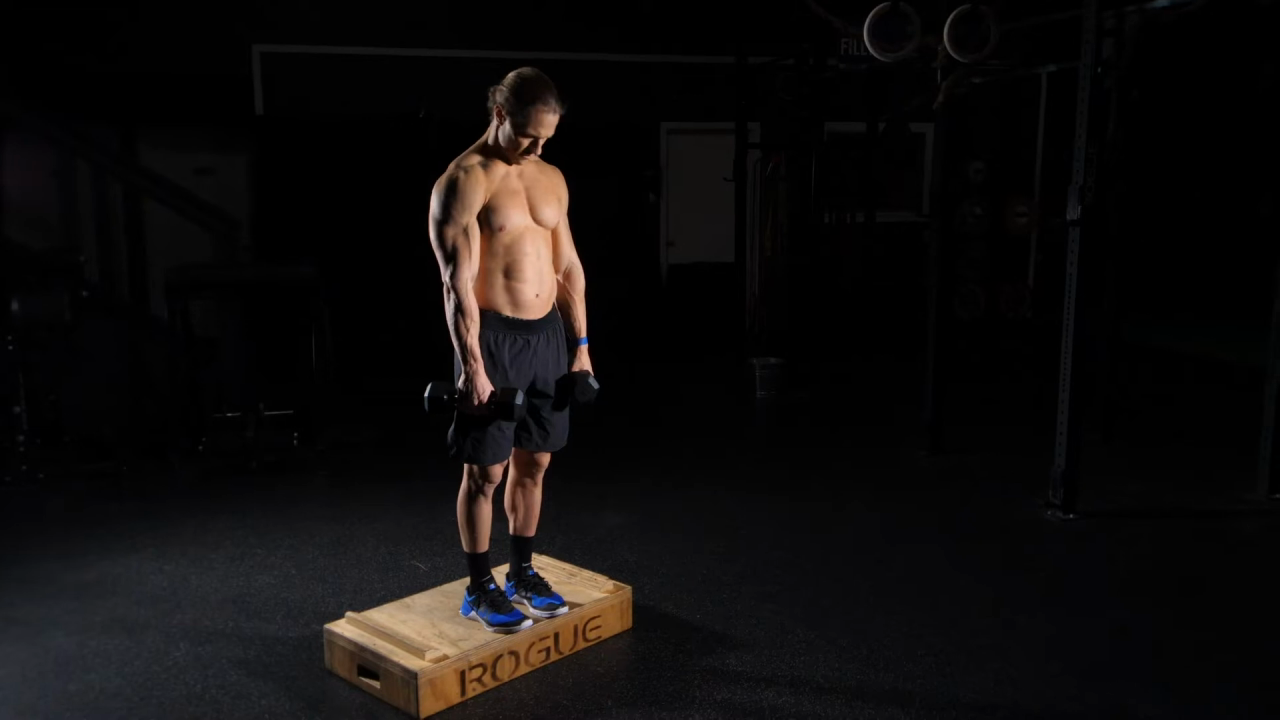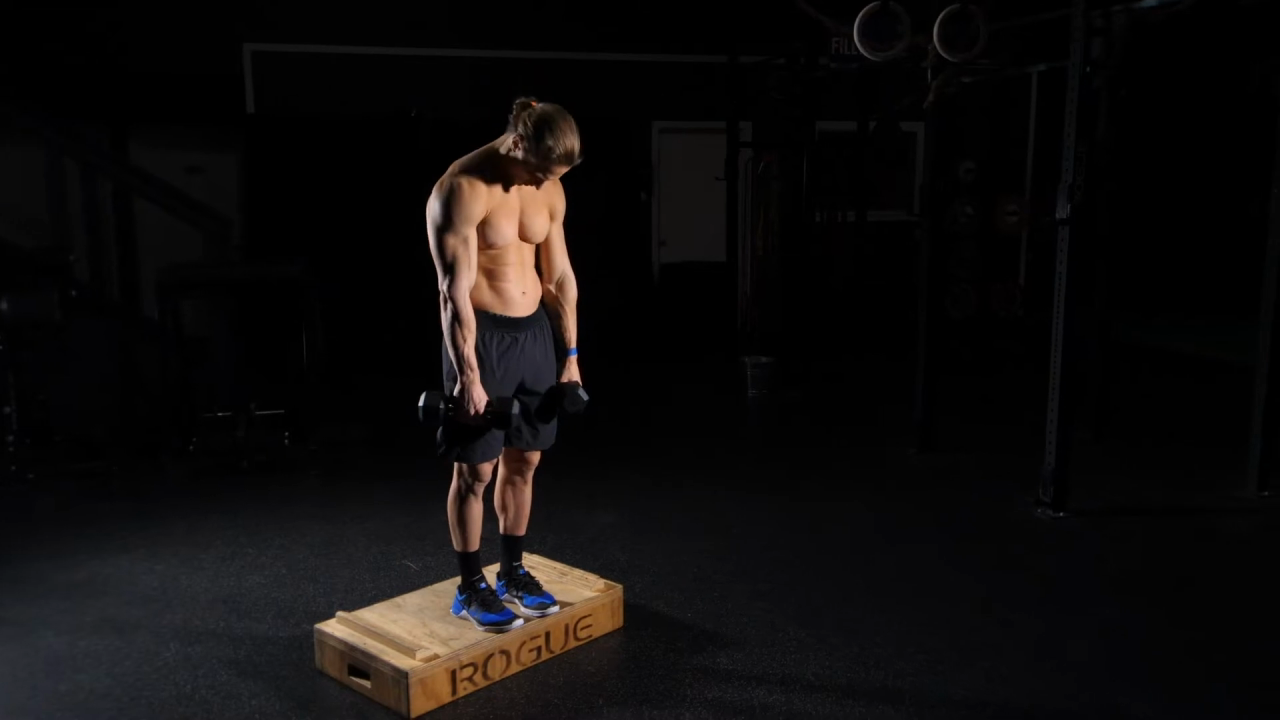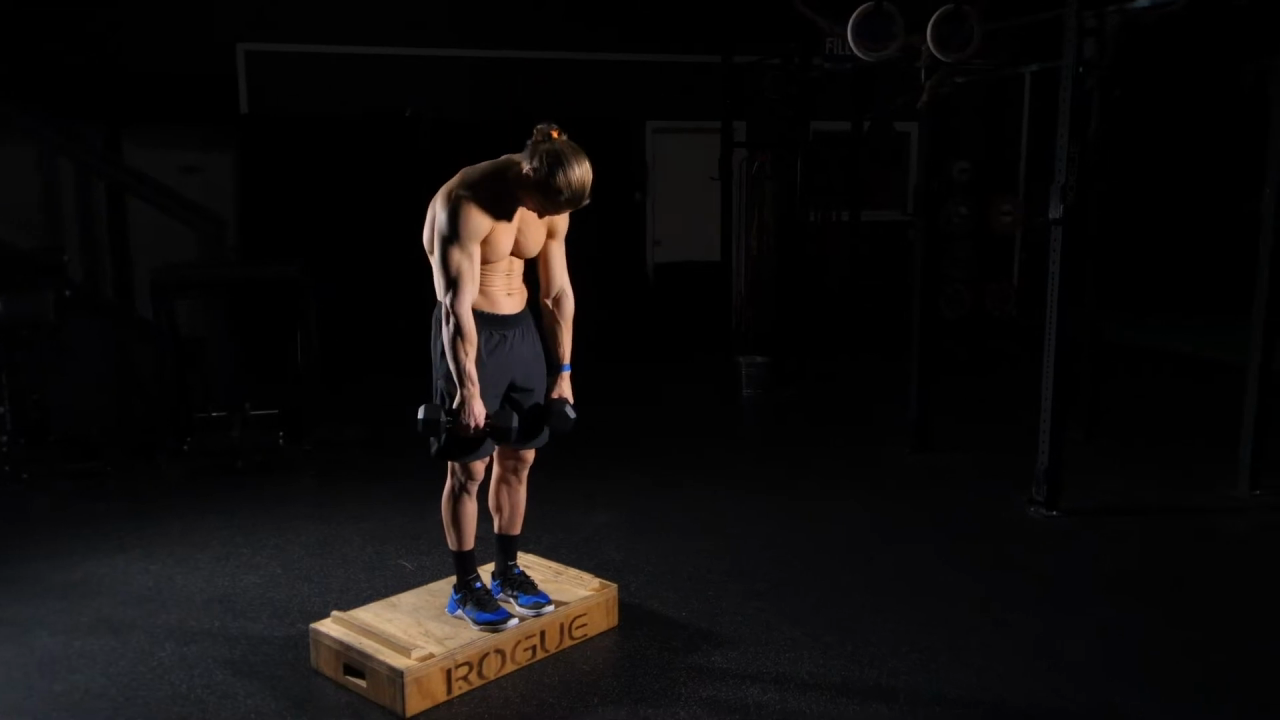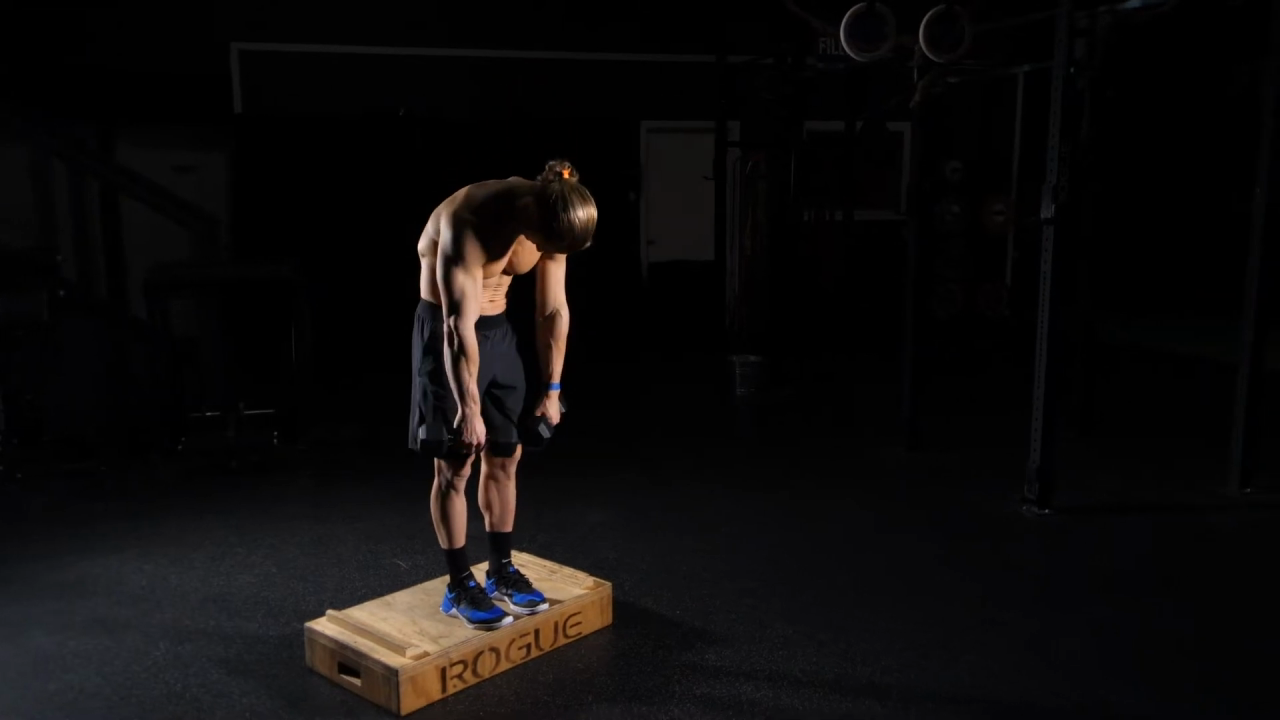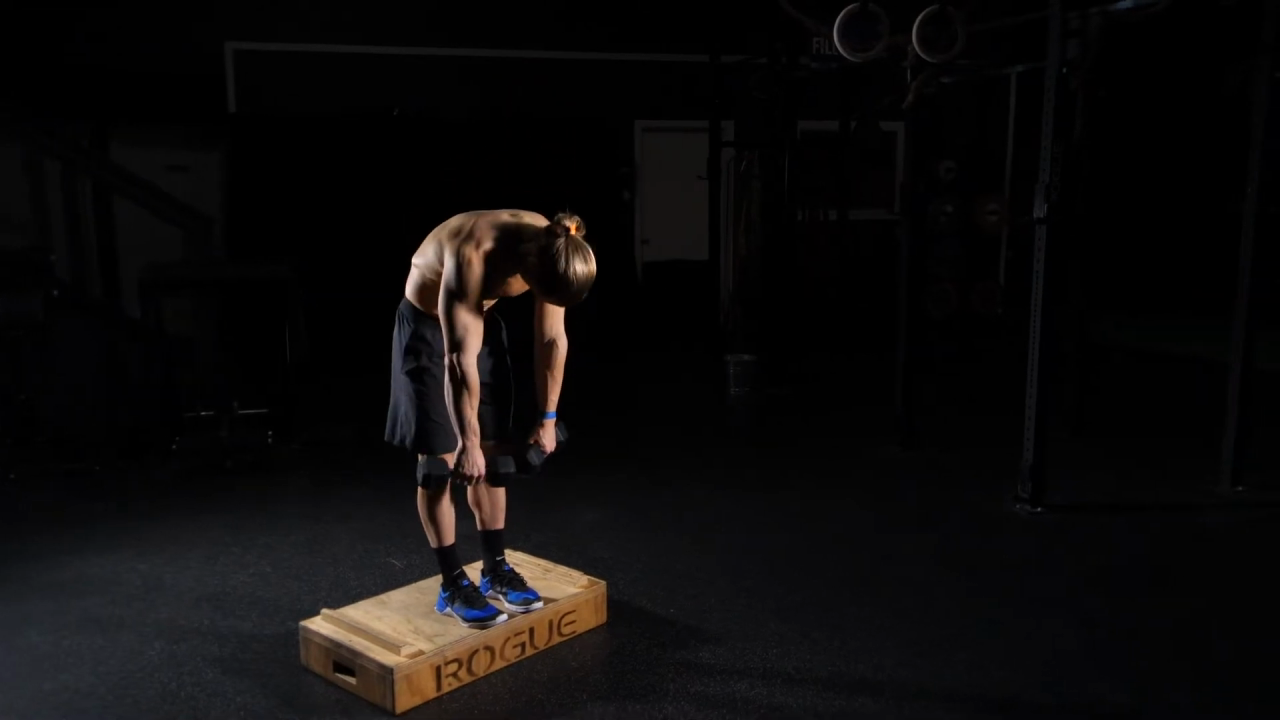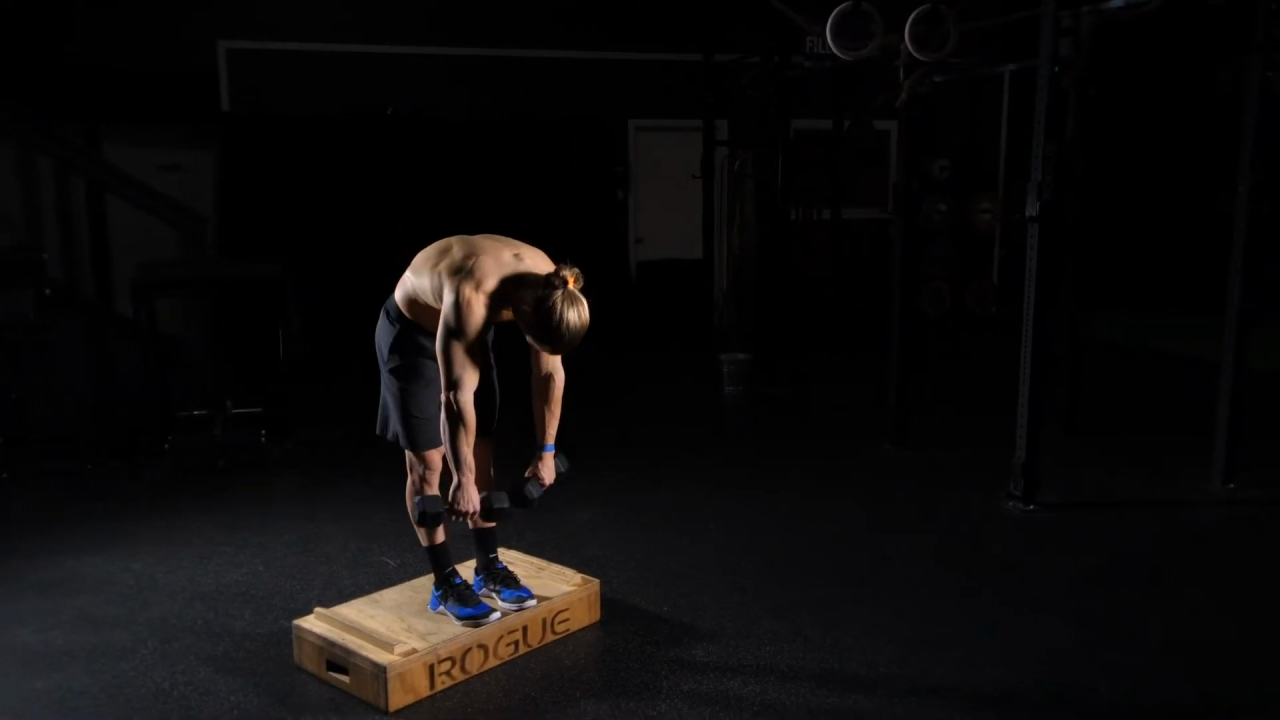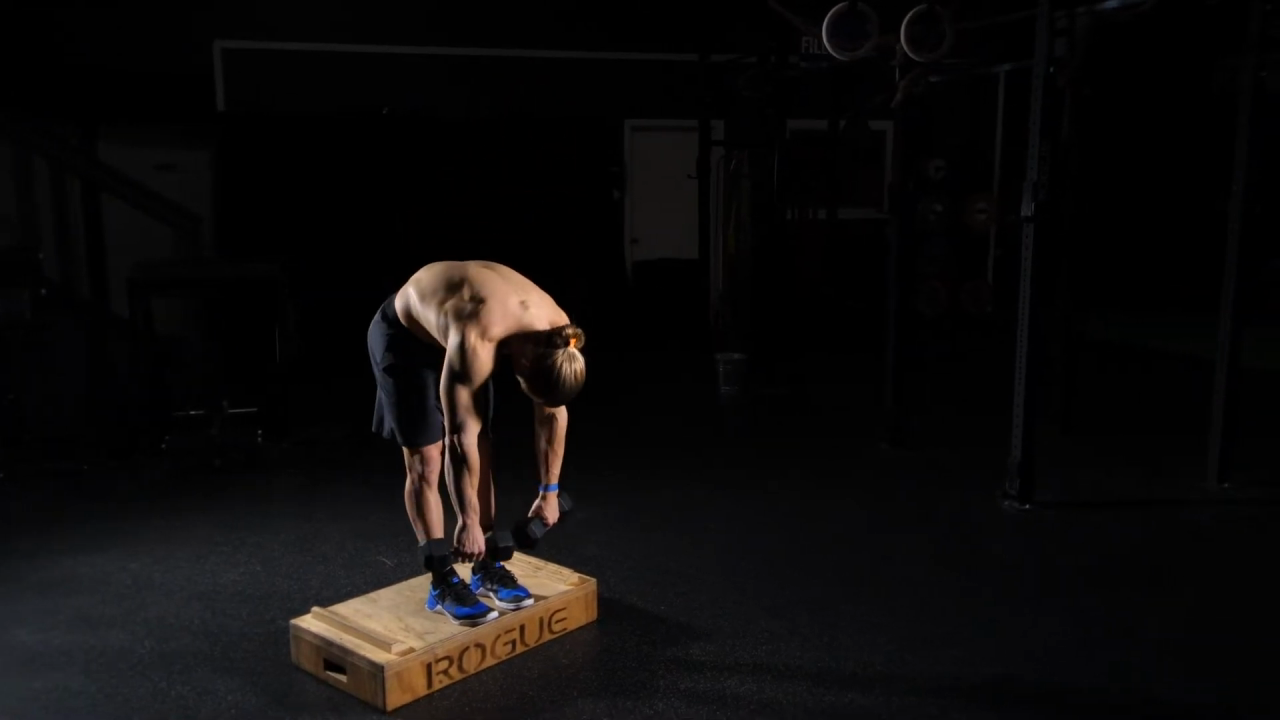
dt=0.5s
person 1, frame 1
left shoulder: (551, 179)
right shoulder: (463, 181)
left elbow: (568, 267)
right elbow: (458, 283)
left wrist: (580, 344)
right wrist: (472, 365)
left hip: (547, 336)
right hip: (494, 338)
left knee: (534, 464)
right knee: (486, 471)
left ankle: (522, 573)
right ankle: (479, 589)
person 1, frame 2
left shoulder: (549, 191)
right shoulder: (462, 189)
left elbow: (560, 276)
right elbow: (455, 292)
left wrist: (571, 354)
right wrist: (468, 375)
left hip: (533, 333)
right hip: (482, 336)
left knee: (524, 461)
right knee: (476, 469)
left ankle: (512, 573)
right ankle: (471, 588)
person 1, frame 3
left shoulder: (551, 208)
right shoulder: (465, 203)
left elbow: (558, 292)
right elbow: (457, 306)
left wrist: (563, 371)
right wrist: (468, 388)
left hip: (521, 330)
right hip: (471, 334)
left knee: (518, 459)
right knee: (469, 467)
left ankle: (507, 571)
right ankle: (466, 587)
person 1, frame 4
left shoulder: (551, 222)
right shoulder: (470, 221)
left elbow: (554, 311)
right elbow: (458, 327)
left wrist: (551, 390)
right wrist: (468, 409)
left hip: (499, 330)
right hip: (446, 331)
left knee: (505, 457)
right knee: (454, 463)
left ankle: (501, 571)
right ankle: (460, 587)
person 1, frame 5
left shoulder: (552, 252)
right shoulder: (474, 256)
left elbow: (552, 341)
right elbow: (459, 360)
left wrist: (547, 418)
right wrist: (468, 442)
left hip: (483, 326)
right hip: (428, 329)
right knee: (441, 461)
left ankle: (495, 569)
right ankle: (453, 586)
person 1, frame 6
left shoulder: (553, 292)
right shoulder: (472, 296)
left elbow: (550, 372)
right elbow: (457, 396)
left wrist: (546, 451)
right wrist: (462, 480)
left hip: (465, 331)
right hip: (410, 332)
left knee: (481, 454)
right knee: (428, 462)
left ankle: (489, 569)
right ankle: (445, 584)
person 1, frame 7
left shoulder: (556, 332)
right shoulder: (476, 341)
left elbow: (553, 412)
right elbow: (460, 436)
left wrist: (549, 491)
right wrist: (469, 522)
left hip: (451, 336)
right hip: (403, 336)
left knee: (482, 451)
right knee: (427, 460)
left ankle: (487, 568)
right ankle: (443, 584)
